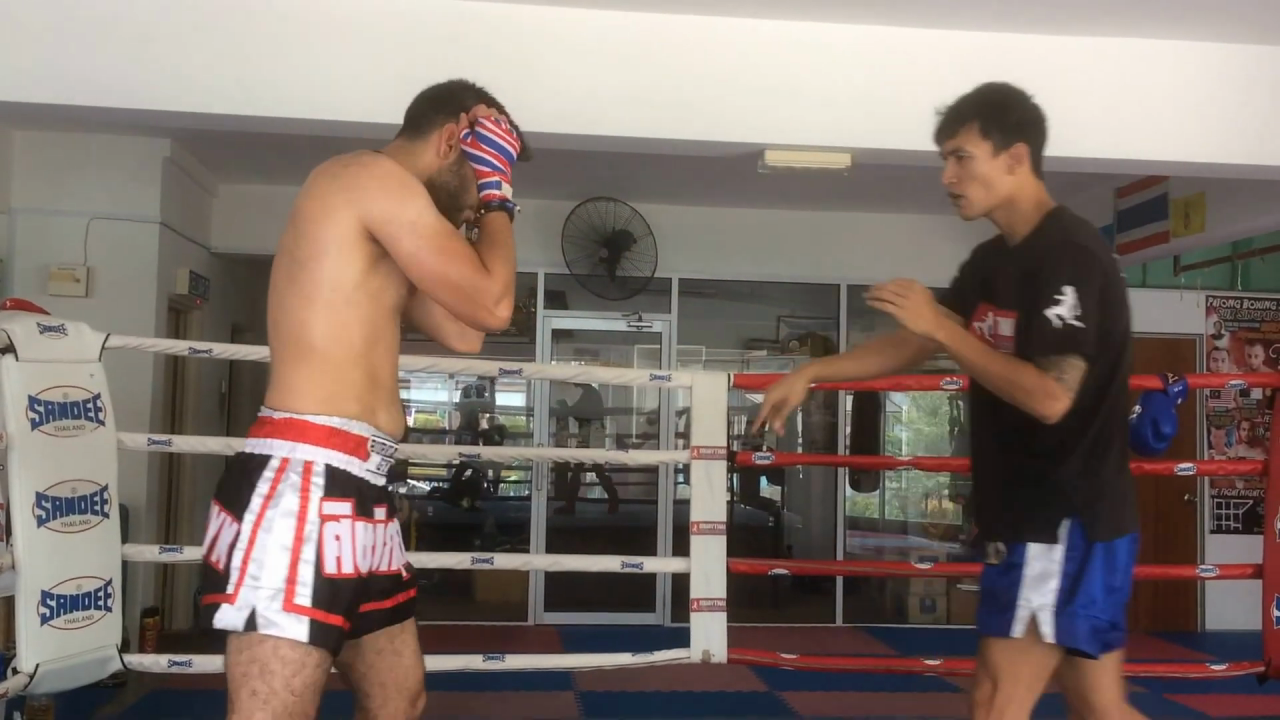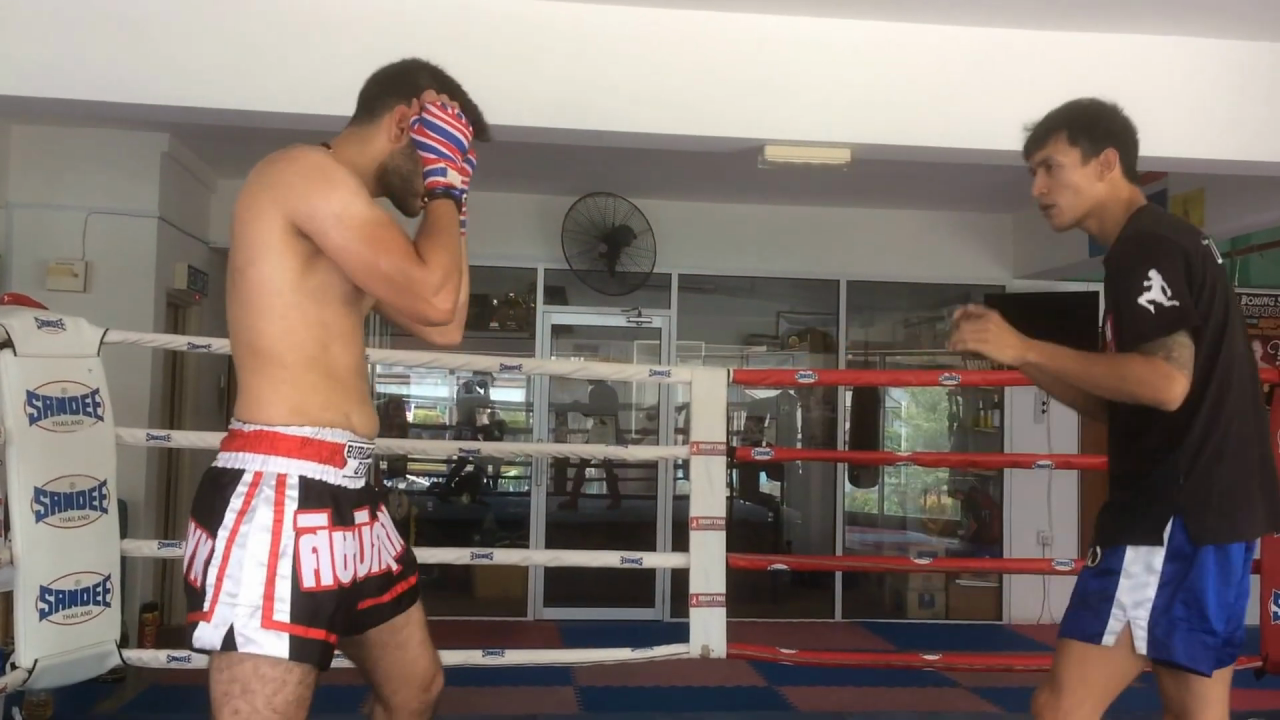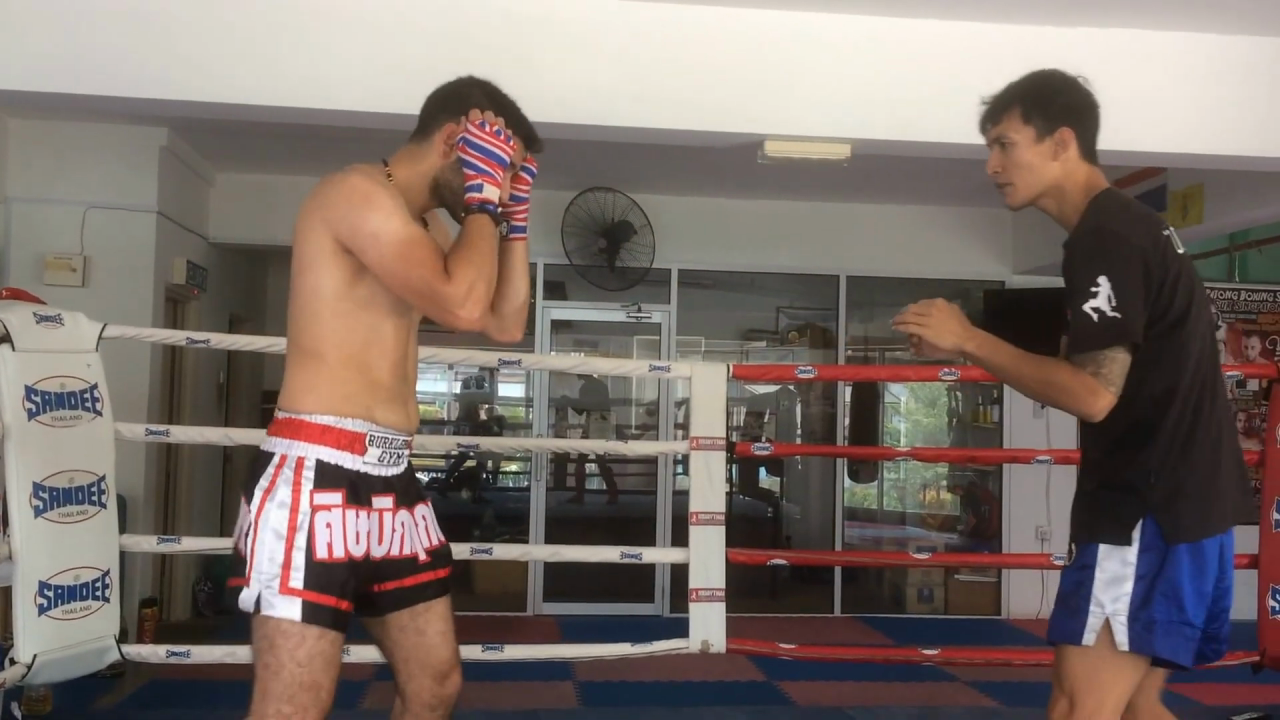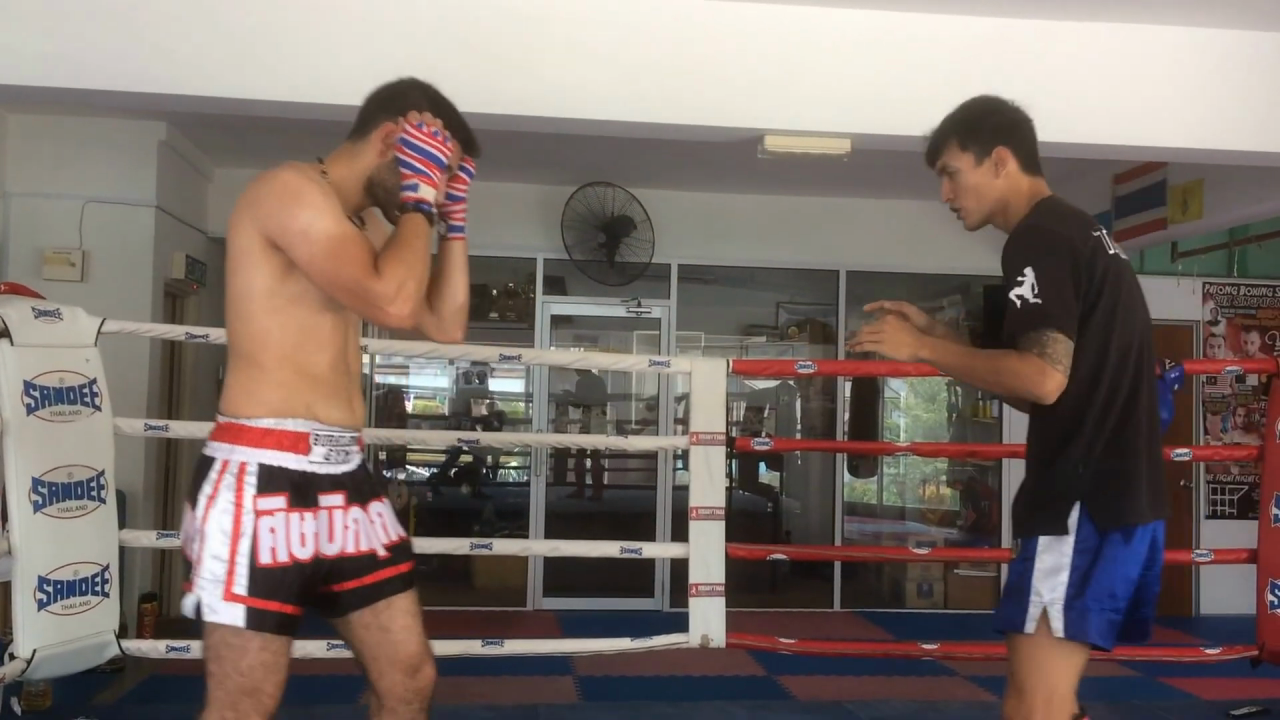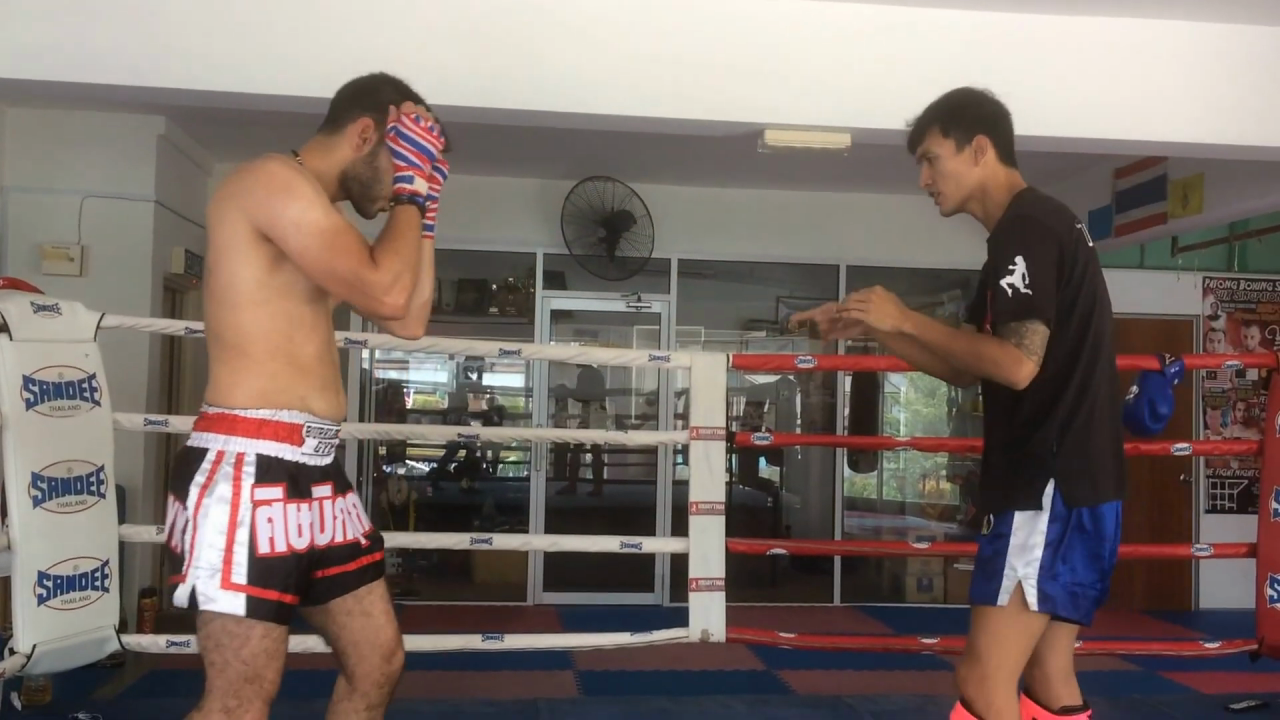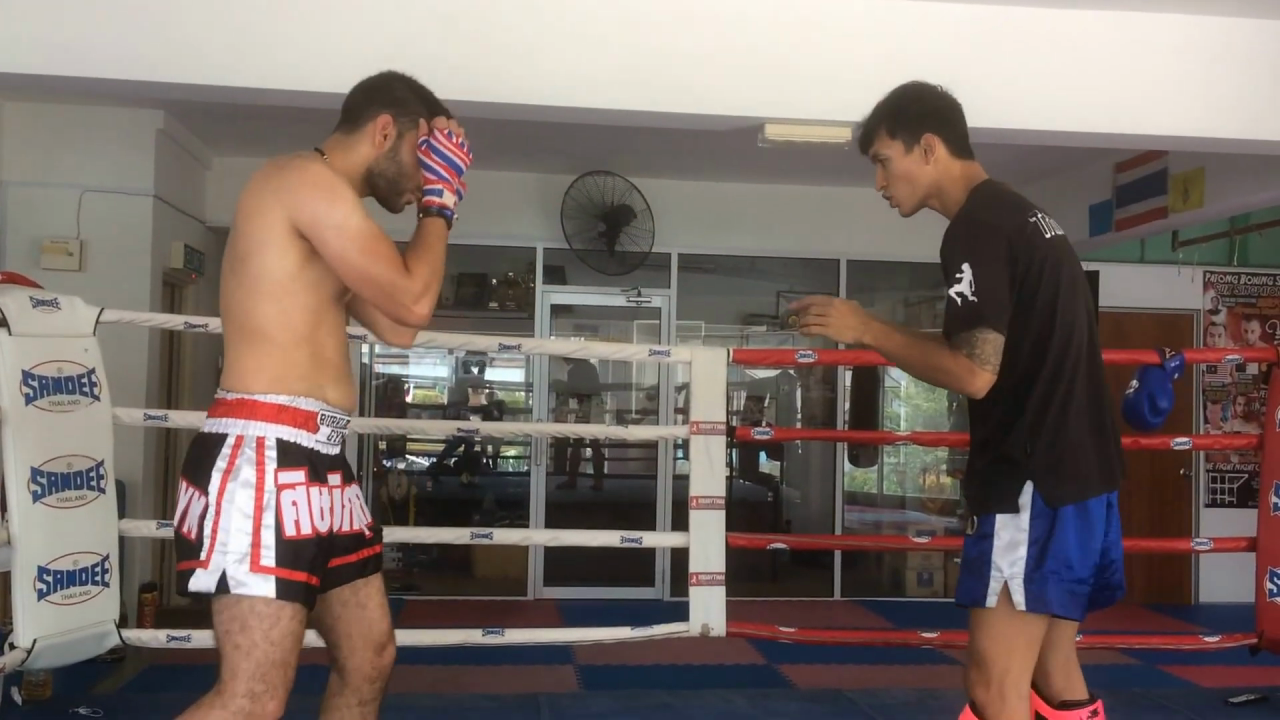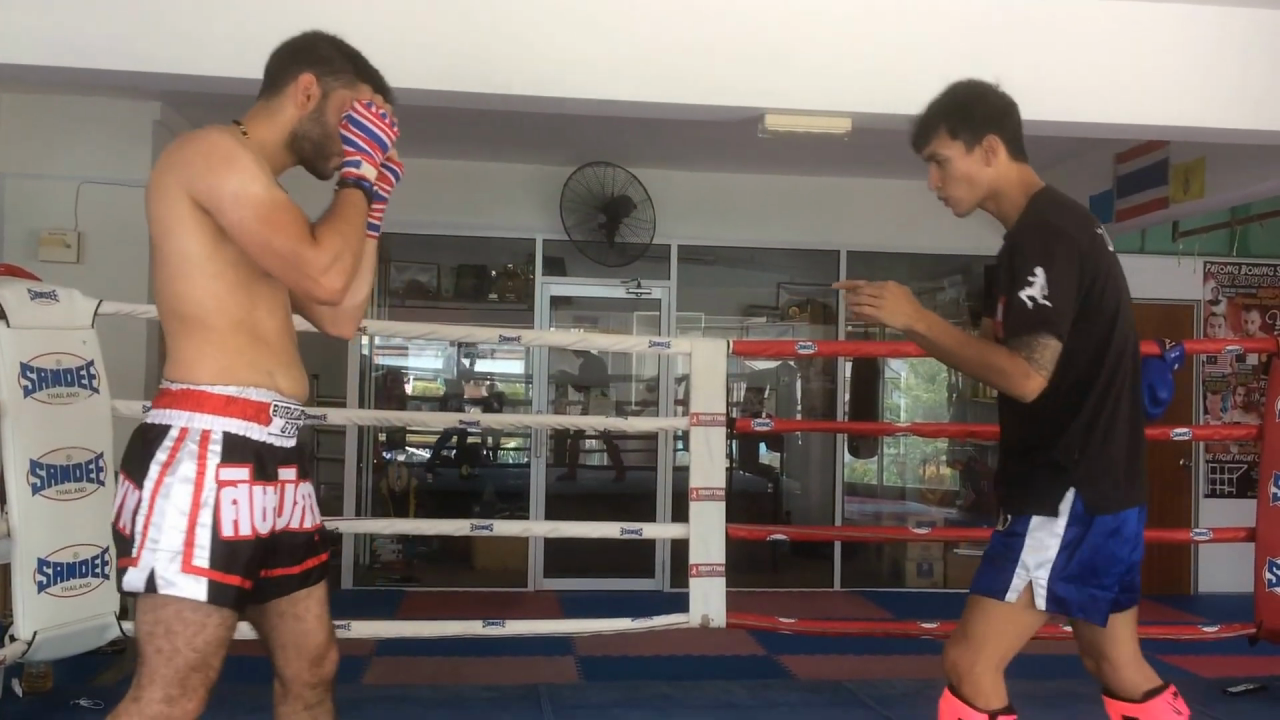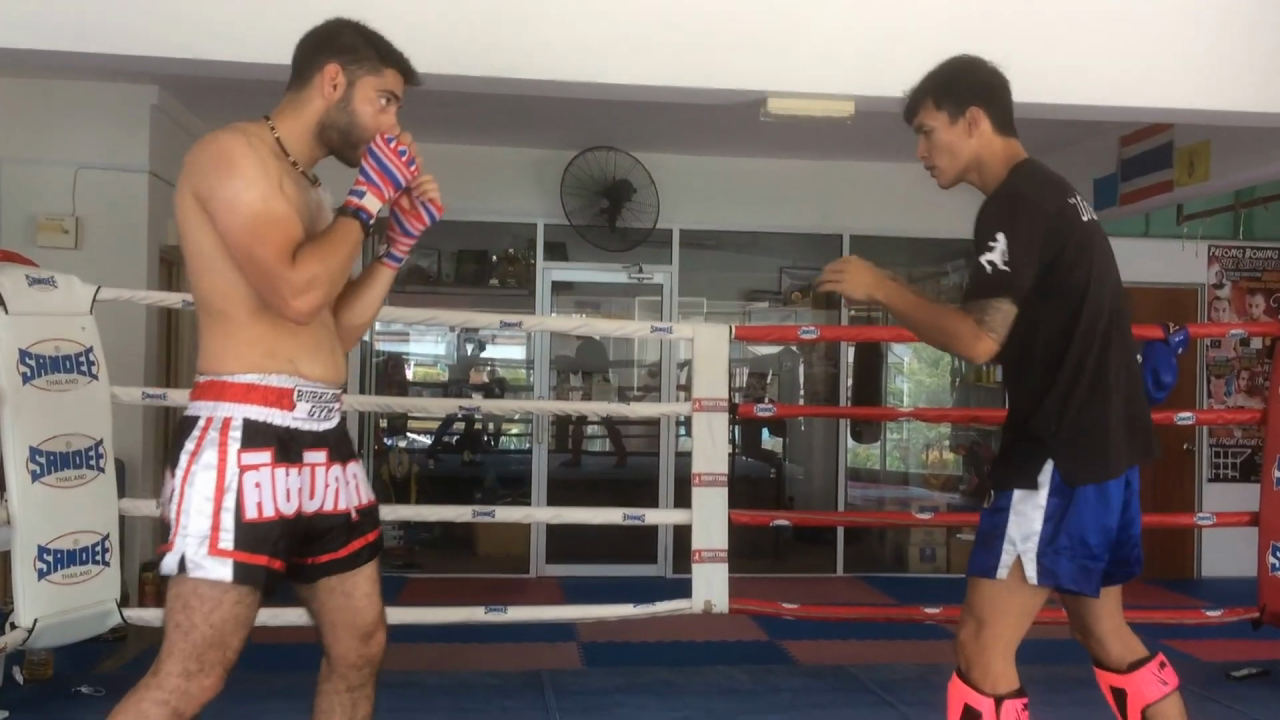
dt=0.4s
person 1, frame 1
left shoulder: (374, 214)
right shoulder: (377, 176)
left elbow: (463, 334)
right elbow: (491, 304)
left wrist: (480, 211)
right wrist: (498, 193)
left hip: (351, 487)
right hip: (304, 481)
person 1, frame 2
left shoulder: (348, 216)
right shoulder: (308, 172)
left elbow: (446, 327)
right elbow: (432, 298)
left wrist: (452, 202)
right wrist: (442, 180)
left hip: (344, 492)
right hip: (282, 491)
person 1, frame 3
left shoulder: (415, 229)
right shoulder: (359, 192)
left elbow: (506, 323)
right elbow: (463, 305)
left wrist: (511, 214)
right wrist: (484, 196)
left hip: (388, 478)
right hip: (316, 473)
person 1, frame 4
left shoulder: (355, 228)
right shoulder: (290, 189)
left elbow: (446, 325)
right elbow: (392, 302)
left wrist: (450, 214)
right wrist: (420, 196)
left hip: (342, 478)
right hip: (265, 476)
person 1, frame 5
left shoulder: (318, 219)
right shoulder: (272, 182)
left elbow: (408, 320)
right elbow: (386, 294)
left wrist: (420, 206)
right wrist: (411, 187)
left hip: (315, 472)
right hip: (248, 470)
left knee: (377, 662)
person 1, frame 6
left shoulder: (318, 211)
right shoulder: (309, 179)
left elbow: (395, 328)
right elbow: (411, 302)
left wrist: (435, 202)
right wrist: (441, 199)
left hip: (315, 464)
right hip: (261, 458)
left knee: (369, 658)
person 1, frame 7
left shoulder: (265, 195)
right shoulder: (215, 151)
left elbow: (343, 315)
right elbow: (321, 272)
left wrist: (372, 198)
right wrist: (361, 170)
left hip: (272, 457)
right hip: (207, 450)
person 1, frame 8
left shoulder: (307, 189)
right shoulder: (233, 153)
right elbow: (296, 293)
left wrist: (400, 239)
right wrist: (368, 197)
left hip: (322, 443)
right hip: (244, 439)
left knee: (358, 648)
person 2, frame 1
left shoulder: (1070, 255)
right shoulder: (996, 258)
left elbow: (1050, 397)
right elbow: (919, 350)
left wrist: (940, 324)
right wrist: (818, 372)
left hip: (1062, 518)
right hip: (1047, 515)
person 2, frame 2
left shoulder: (1147, 246)
right shoulder: (1165, 248)
left elbow: (1163, 382)
right elbow: (1112, 401)
left wrist: (1026, 348)
right wrist: (1017, 357)
left hip: (1172, 514)
right hip: (1210, 513)
person 2, frame 3
left shoulder: (1104, 239)
right shoulder: (1127, 230)
left elbow: (1093, 394)
right elbow: (1088, 377)
left wrist: (970, 341)
right wrist: (969, 345)
left hip: (1146, 507)
right hip: (1183, 500)
person 2, frame 4
left shoulder: (1038, 242)
right shoulder: (1078, 236)
left elbow: (1041, 379)
left wrist: (923, 350)
right wrist: (934, 335)
left hip: (1082, 503)
right hip: (1119, 498)
person 2, frame 5
left shoulder: (1027, 229)
right shoulder: (1039, 227)
left elbow: (1014, 364)
right elbow: (966, 364)
left wrist: (905, 318)
right wrist: (872, 325)
left hip: (1048, 485)
right hip: (1074, 482)
person 2, frame 6
left shoulder: (977, 230)
right shoulder: (1020, 217)
left elbow: (976, 372)
left wrist: (869, 331)
right wrist: (859, 328)
left hip: (1033, 482)
right hip: (1080, 476)
person 2, frame 7
left shoulder: (1045, 235)
right shoulder: (1047, 231)
left elbow: (1025, 375)
right elbow: (996, 356)
left wrist: (919, 319)
right wrist: (899, 316)
left hip: (1066, 488)
right hip: (1098, 484)
left knee: (970, 663)
right knee: (1120, 667)
person 2, frame 8
left shoulder: (1015, 204)
right shoulder: (1052, 197)
left elbow: (977, 339)
left wrist: (878, 289)
right wrist: (892, 296)
left hip: (1060, 456)
right hip: (1105, 450)
left knee: (983, 644)
right knee: (1104, 632)
